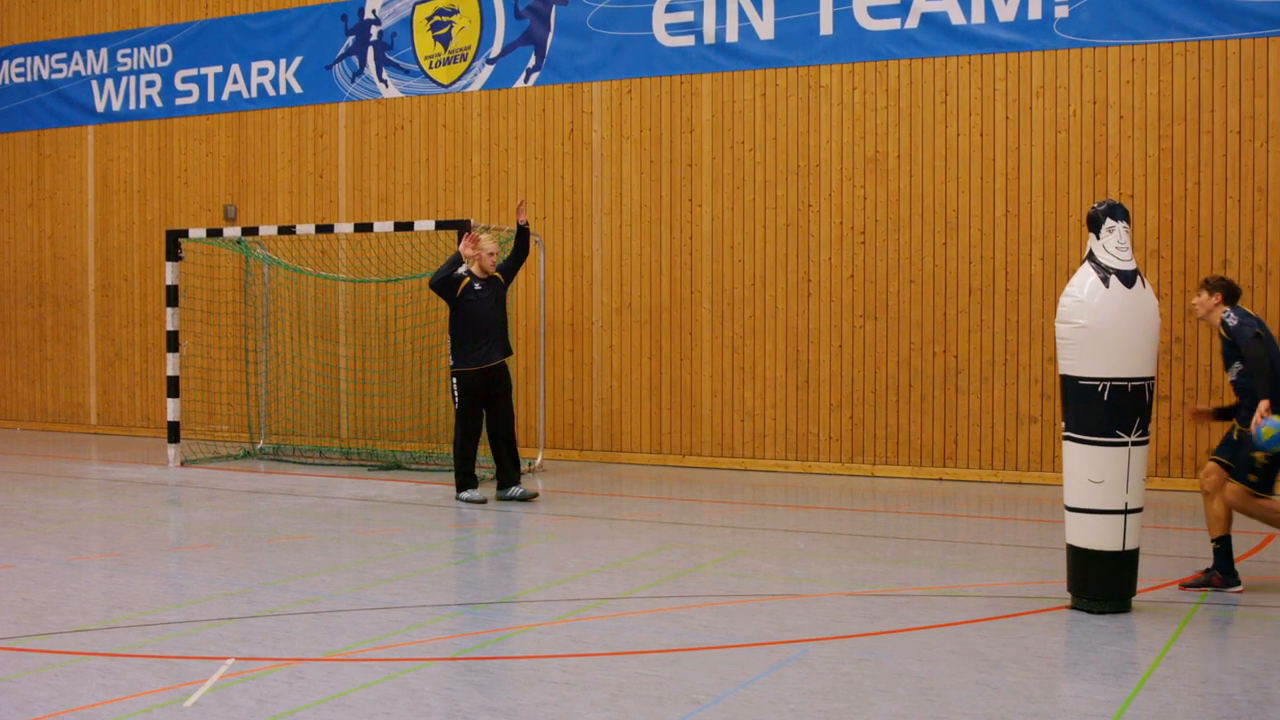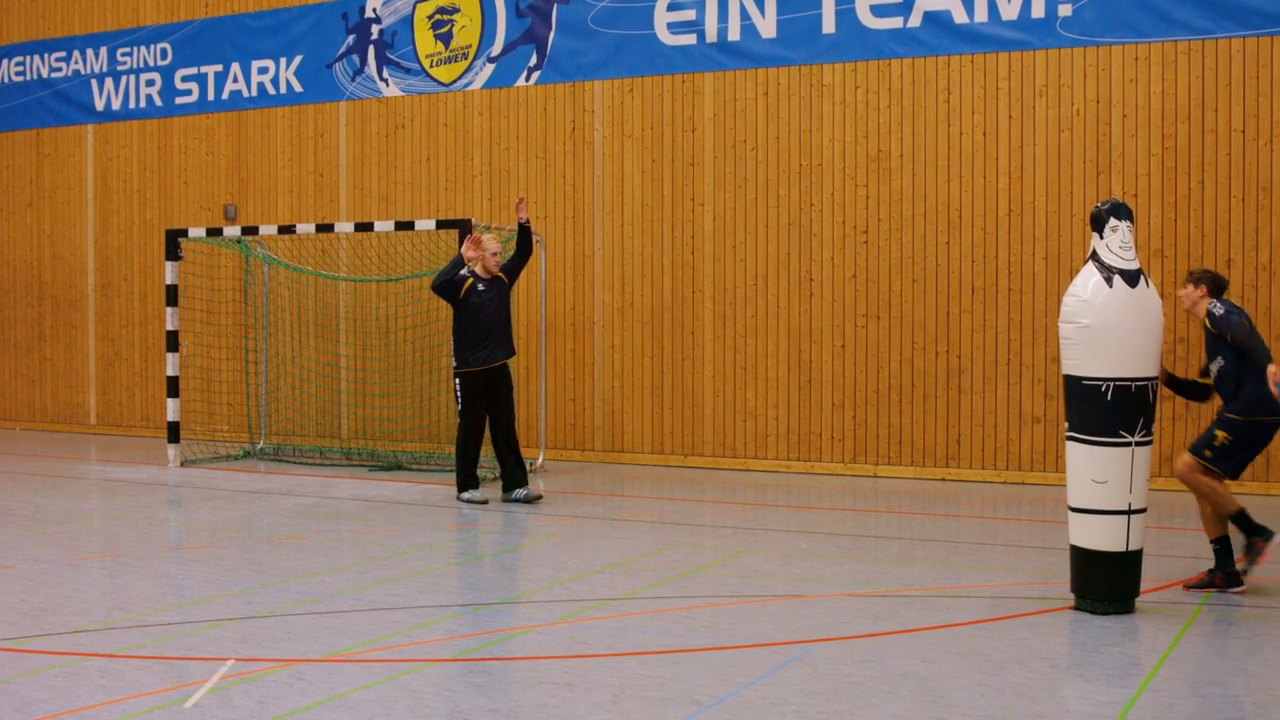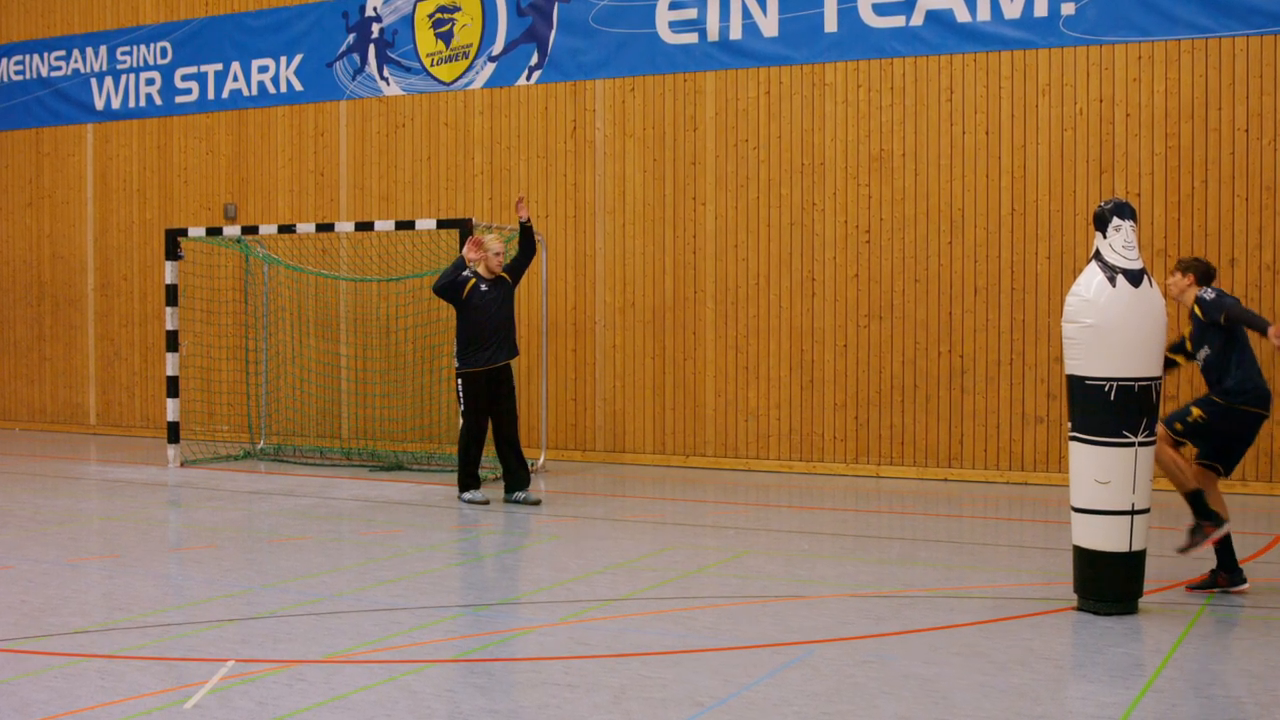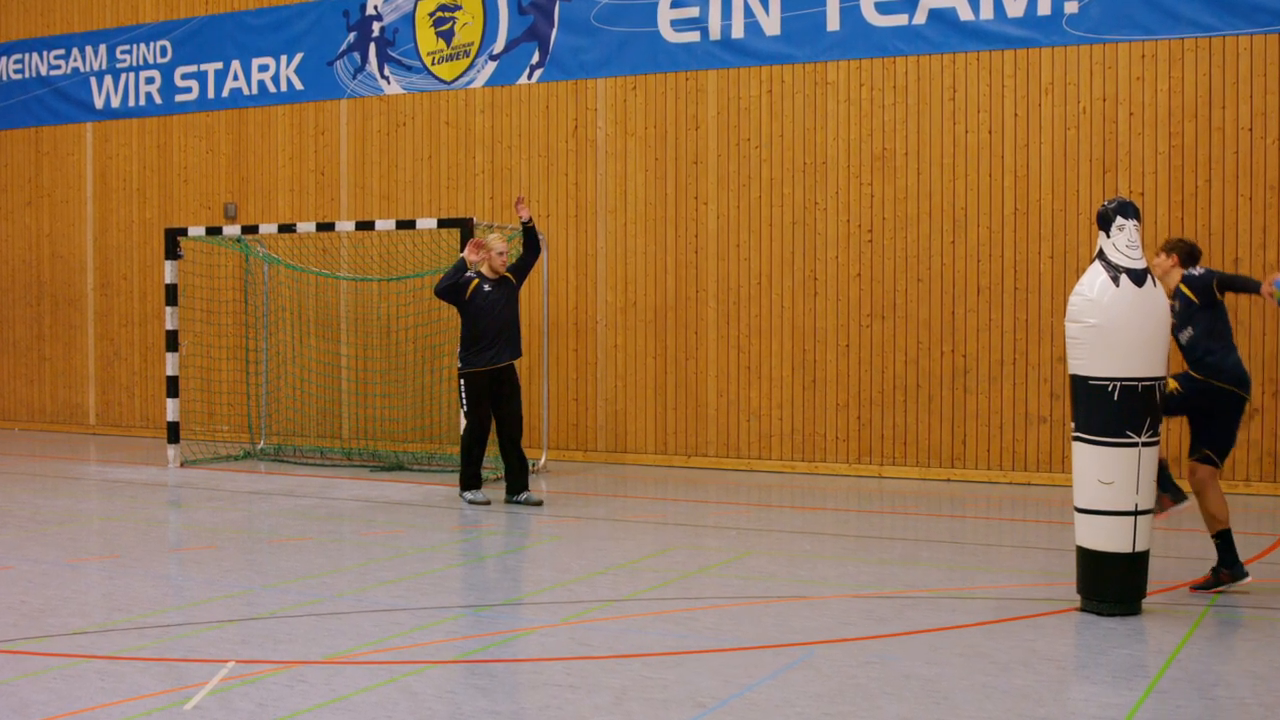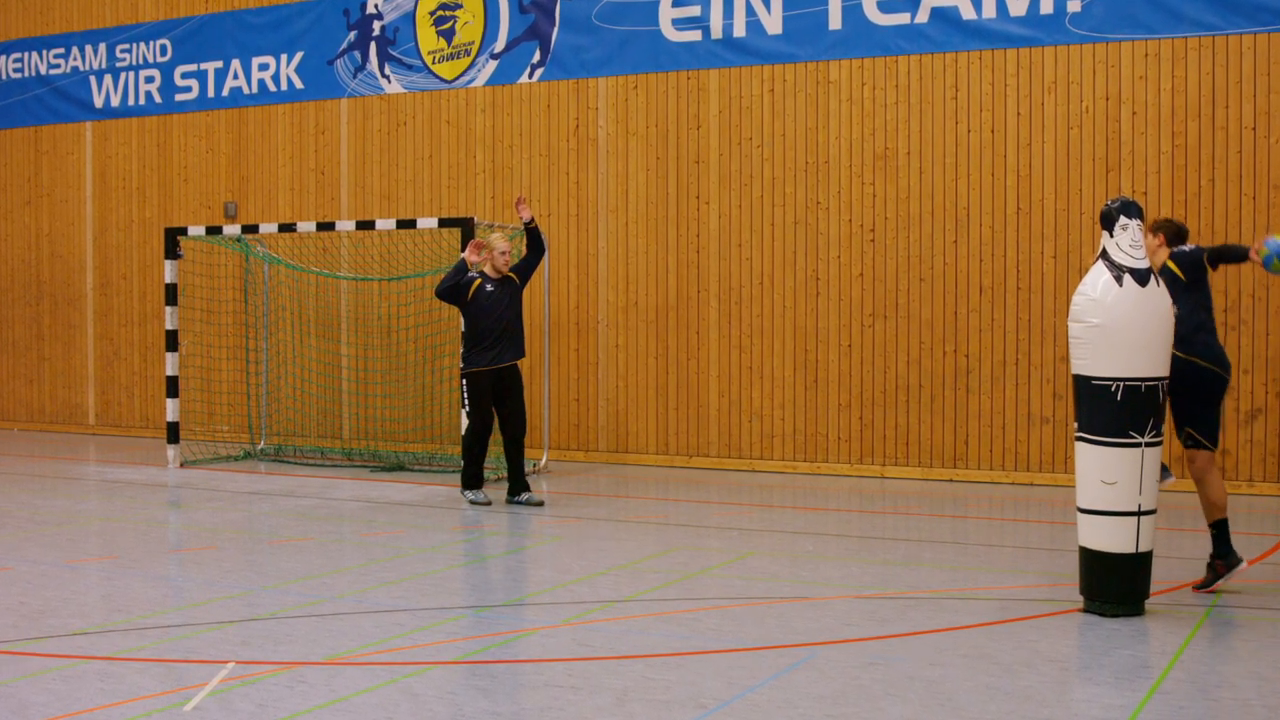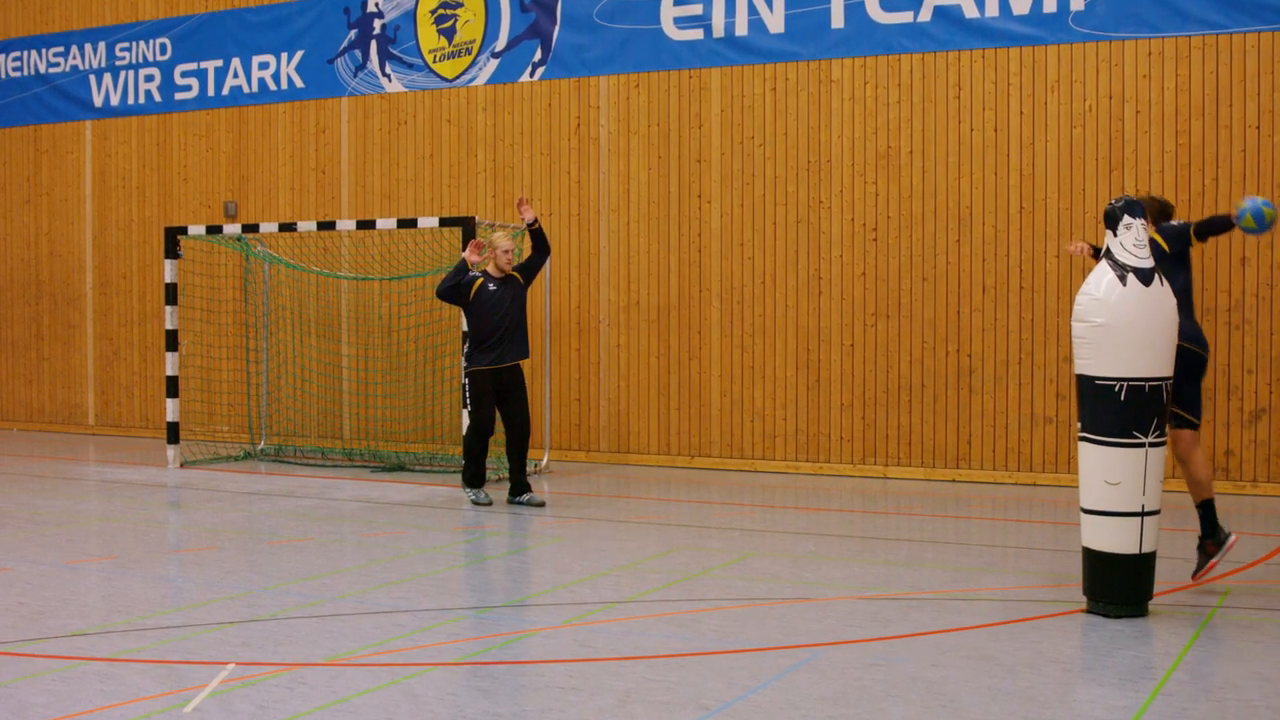
dt=0.3s
person 1, frame 1
left shoulder: (1234, 319)
right shoulder: (1229, 331)
right wrist: (1213, 413)
right hip: (1251, 421)
left knee: (1238, 494)
right knee: (1210, 480)
right ankle: (1223, 572)
person 1, frame 2
left shoulder: (1219, 310)
right shoulder: (1213, 331)
left elbow: (1246, 336)
right elbow: (1204, 392)
right wrist: (1167, 377)
left hip: (1254, 410)
right hip: (1243, 411)
left knee: (1187, 468)
right knee: (1202, 479)
right ankle: (1226, 571)
person 1, frame 3
left shoulder: (1206, 299)
right shoulder: (1193, 330)
left elbow: (1235, 311)
right elbow: (1165, 363)
left hip: (1236, 399)
right hip: (1243, 405)
left knee: (1159, 437)
right knee: (1202, 478)
left ankle: (1207, 516)
right ankle: (1228, 571)
person 1, frame 4
left shoulder: (1192, 280)
right shoulder: (1172, 307)
left elbow: (1226, 281)
left hip: (1215, 379)
right hip: (1226, 388)
right knee: (1201, 475)
left ankle: (1167, 490)
right ankle: (1229, 565)
person 1, frame 5
left shoulder: (1182, 259)
right shoulder: (1163, 275)
left elbow: (1222, 252)
left wrist: (1249, 252)
left hip: (1195, 364)
right hip: (1204, 370)
right knee: (1201, 463)
right ankle: (1223, 555)
person 1, frame 6
left shoulder: (1166, 235)
right shoulder: (1146, 252)
left elbow: (1205, 228)
left wrist: (1235, 220)
right wrist: (1092, 249)
left hip: (1173, 345)
right hip: (1187, 351)
right knee: (1186, 443)
right ankle: (1211, 534)
person 2, frame 1
left shoulder: (499, 278)
right shoulder: (460, 283)
left elbow: (520, 254)
right elbow: (435, 282)
left wrist: (522, 225)
right wrist: (459, 255)
left hip: (497, 366)
right hip: (466, 369)
left knee: (504, 425)
right knee: (468, 428)
left ankle: (509, 484)
right ankle: (466, 487)
person 2, frame 2
left shoulder: (502, 279)
right shoulder: (463, 283)
left elbow: (524, 253)
right elbow: (437, 285)
left wrist: (523, 222)
right wrist: (462, 258)
left hip: (499, 367)
right hip: (469, 370)
left knee: (505, 427)
right knee: (471, 429)
left ankle: (514, 485)
right ankle: (467, 487)
person 2, frame 3
left shoulder: (506, 279)
right shoulder: (466, 283)
left elbow: (527, 253)
right elbow: (439, 287)
left wrist: (525, 222)
right wrist: (463, 259)
left hip: (501, 368)
right hip: (471, 370)
left knee: (508, 429)
right knee: (474, 429)
left ankle: (516, 487)
right ankle: (468, 487)
person 2, frame 4
left shoulder: (511, 280)
right shoulder: (469, 284)
left elbow: (532, 252)
right elbow: (441, 290)
left wrist: (526, 222)
right wrist: (465, 261)
left hip: (505, 369)
right hip: (474, 370)
left knee: (512, 429)
right knee: (477, 429)
left ankle: (517, 488)
right ankle: (469, 486)
person 2, frame 5
left shoulder: (514, 280)
right shoulder: (471, 284)
left elbow: (537, 252)
right elbow: (442, 291)
left wrist: (529, 222)
right wrist: (465, 262)
left hip: (508, 369)
right hip: (477, 370)
left knee: (516, 429)
right knee: (480, 427)
left ankle: (518, 489)
right ankle: (471, 485)
person 2, frame 6
left shoulder: (518, 279)
right shoulder: (474, 283)
left elbow: (542, 252)
right elbow: (443, 292)
left wrist: (532, 223)
right wrist: (466, 262)
left hip: (512, 368)
right hip: (480, 369)
left knee: (520, 428)
right knee: (481, 426)
left ankle: (519, 489)
right ankle: (473, 483)
